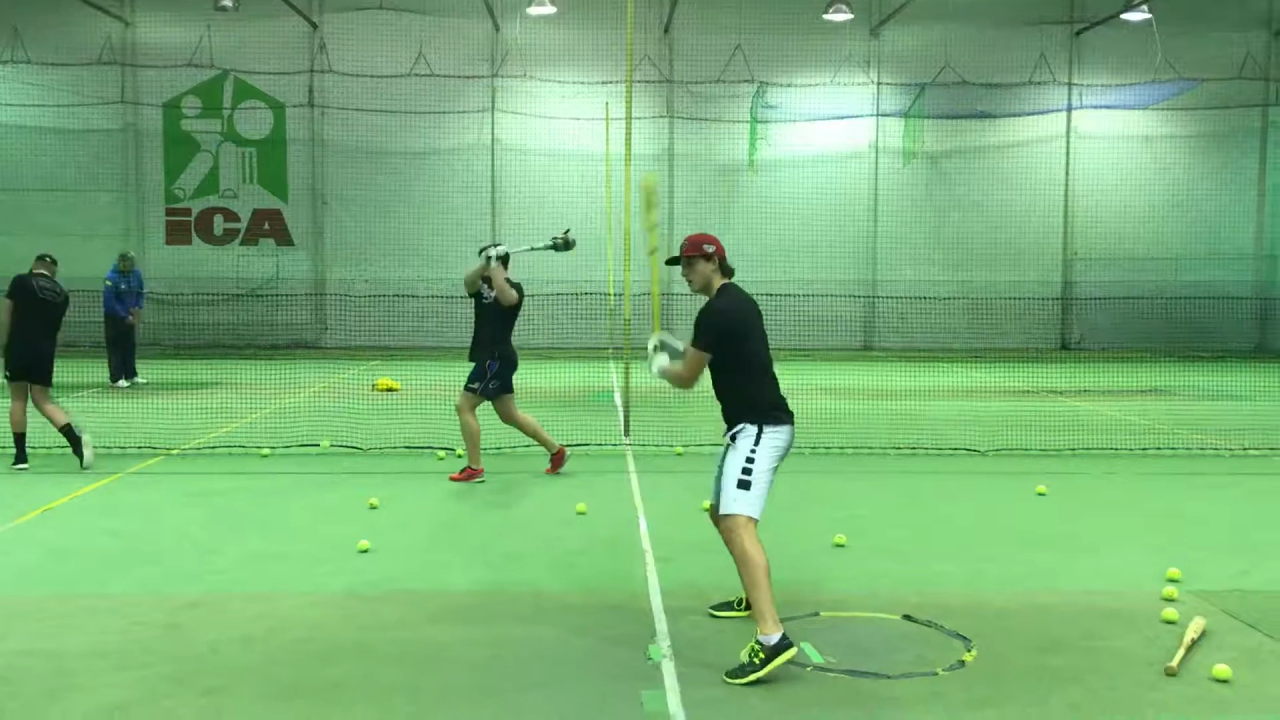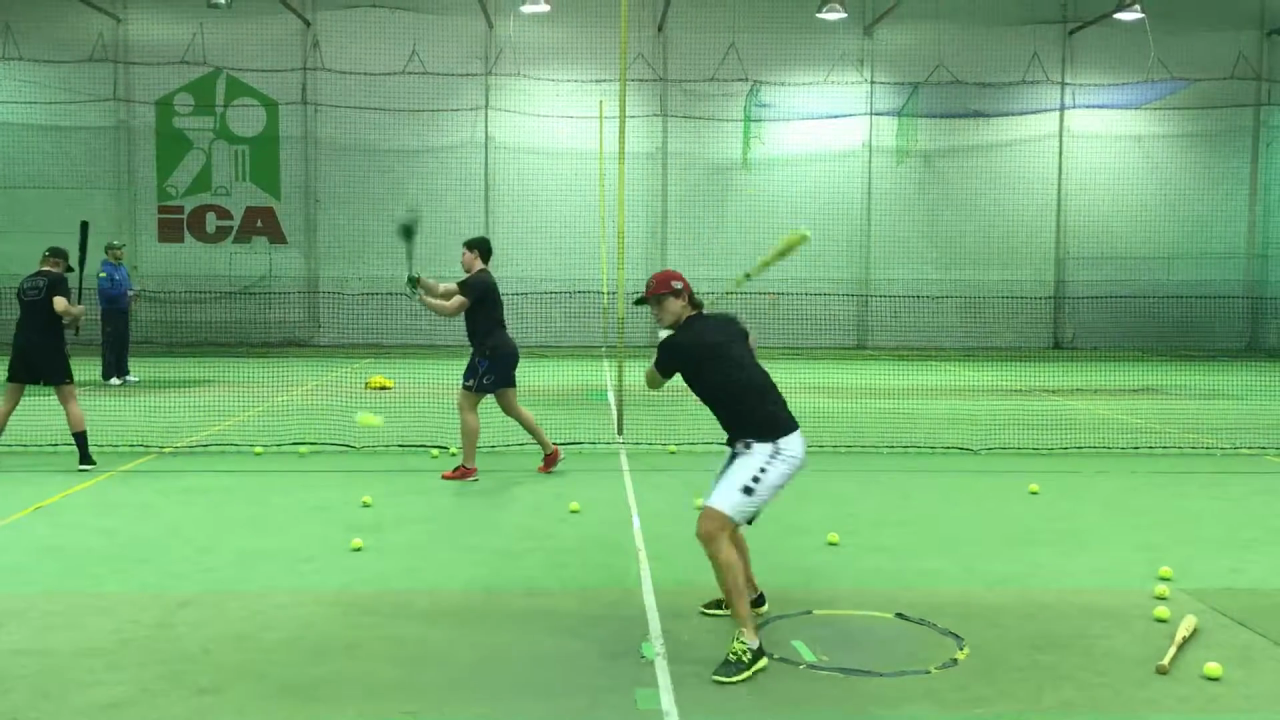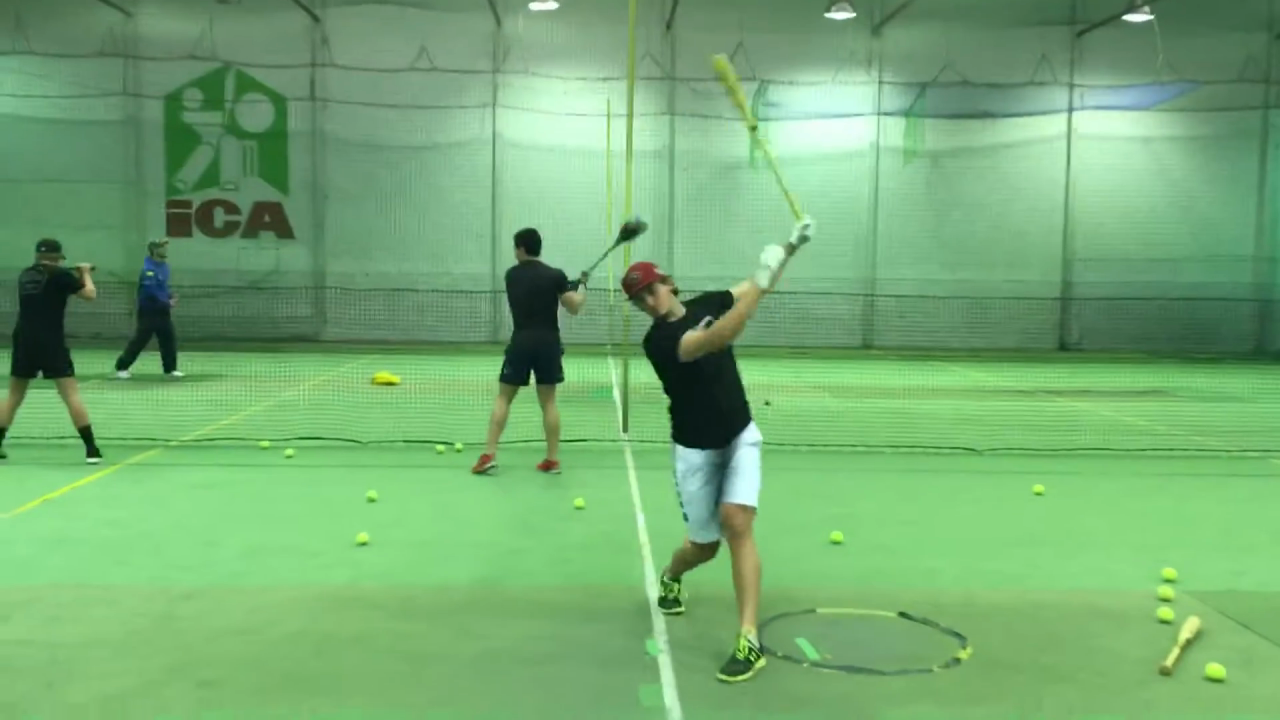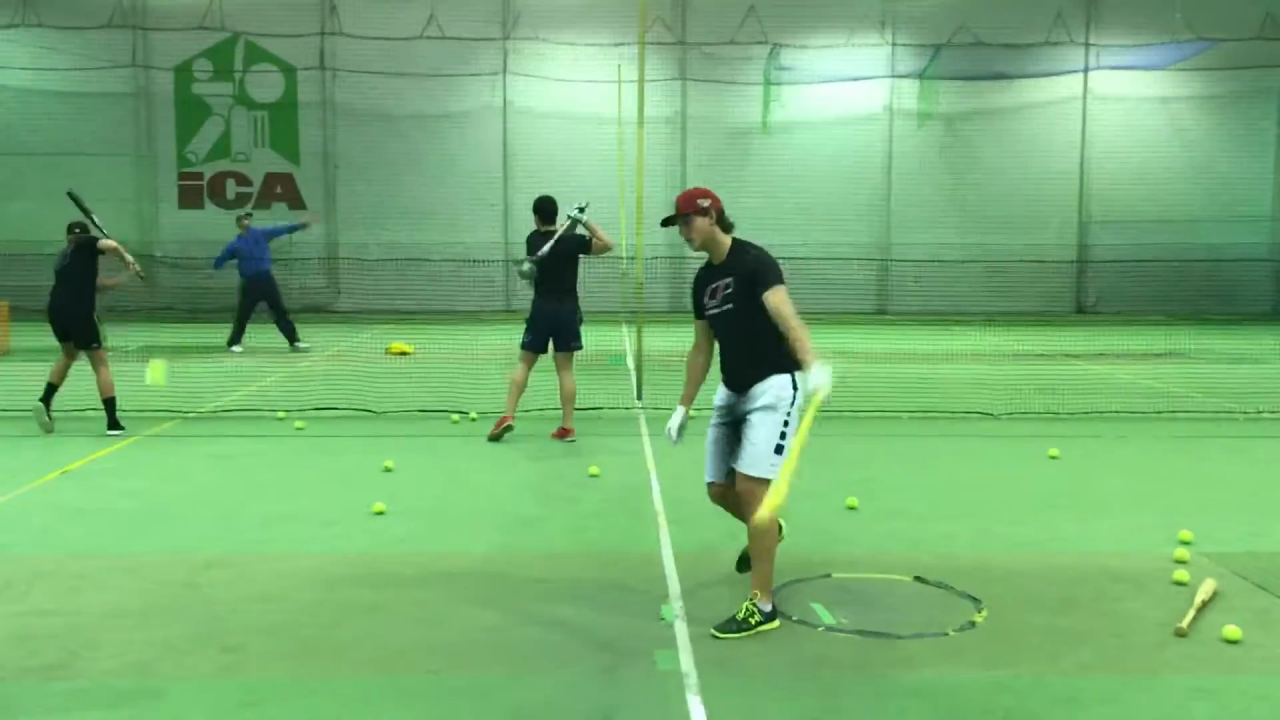
dt=1s
person 1, frame 1
left shoulder: (717, 310)
right shoulder: (738, 301)
left elbow: (686, 378)
left wrist: (663, 365)
right wrist: (678, 353)
left hip: (760, 430)
right hip: (753, 426)
left knee: (737, 525)
right knee: (721, 514)
left ankle: (772, 639)
right ankle: (755, 596)
person 1, frame 2
left shoulder: (674, 345)
right shoulder: (724, 324)
left elbow: (652, 381)
right elbow: (744, 342)
left hip: (774, 445)
right hip: (752, 444)
left knee: (711, 524)
right knee: (715, 525)
left ankle: (749, 640)
right ankle: (747, 594)
person 1, frame 3
left shoulder: (705, 305)
right shoulder: (656, 340)
left elbow: (755, 287)
right elbow: (715, 341)
left wrist: (792, 246)
right wrist: (758, 286)
left hip: (739, 436)
right hip: (694, 449)
left knee: (737, 524)
right knee: (705, 544)
left ankle: (749, 639)
right ankle: (670, 578)
person 1, frame 4
left shoulder: (754, 261)
right shoulder: (703, 279)
left elbow: (785, 314)
right elbow: (702, 346)
left wrist: (812, 363)
right wrist: (683, 405)
left hip: (774, 386)
right hip: (732, 390)
left knee: (750, 487)
right knee: (720, 489)
left ankle: (763, 605)
right ankle: (764, 535)
person 2, frame 1
left shoulder: (513, 289)
right shoulder: (480, 283)
left elbow: (506, 298)
right elbow: (468, 279)
left wrist: (494, 263)
right wrist: (488, 260)
left hip: (497, 357)
right hip: (489, 358)
left knee: (464, 406)
right knee: (509, 414)
left ankle: (474, 469)
right ankle: (556, 450)
person 2, frame 2
left shoulder: (478, 281)
right shoulder: (476, 281)
left elbow: (450, 309)
right elbow: (442, 289)
left wrist: (422, 298)
right wrist: (421, 282)
left hip: (491, 352)
right hip: (503, 350)
left knee: (466, 404)
right knee: (511, 406)
left ankle: (468, 467)
right ankle: (550, 450)
person 2, frame 3
left shoulder: (511, 275)
right shoulder: (554, 276)
right elbow: (574, 307)
left wrist: (565, 286)
right wrist: (581, 287)
left hip: (521, 343)
right hip: (549, 344)
left knee: (503, 398)
right knee: (548, 402)
left ankle: (489, 454)
right ankle: (552, 459)
person 2, frame 4
left shoulder: (533, 240)
right shoulder: (572, 241)
right elbow: (607, 245)
left wrist: (573, 223)
right wrist: (584, 221)
left hip: (541, 310)
right hip: (567, 311)
left knee: (524, 363)
right knee: (565, 369)
left ankle: (508, 415)
right ankle: (567, 427)
person 3, frame 1
left shoulder: (21, 280)
right shoulder: (61, 293)
left elbow: (5, 313)
left wrist: (6, 339)
left hip: (18, 345)
right hip: (45, 349)
left knee: (18, 400)
right knee: (44, 403)
left ankle: (21, 455)
right ankle: (76, 442)
person 3, frame 2
left shoulder: (25, 283)
right shoulder: (57, 279)
right elbow: (60, 308)
left wrist: (66, 322)
right wrist: (76, 312)
left hip: (22, 347)
right hip: (50, 348)
right knee: (70, 402)
right ankle: (84, 456)
person 3, frame 3
left shoulder: (26, 275)
right shoulder: (59, 274)
right elbow: (91, 294)
left wrist: (74, 277)
right wrist: (85, 274)
left hip: (23, 340)
right hip: (50, 341)
right knee: (71, 394)
right ankle: (91, 449)
person 3, frame 4
left shoulder: (64, 256)
right shoulder: (85, 245)
left elbow: (97, 284)
right elbow: (110, 245)
left wrist: (127, 275)
right wrist: (126, 257)
left hip: (56, 309)
right hip: (80, 312)
left knee: (68, 355)
right knee: (101, 365)
left ankle: (45, 402)
right ankle: (113, 422)
